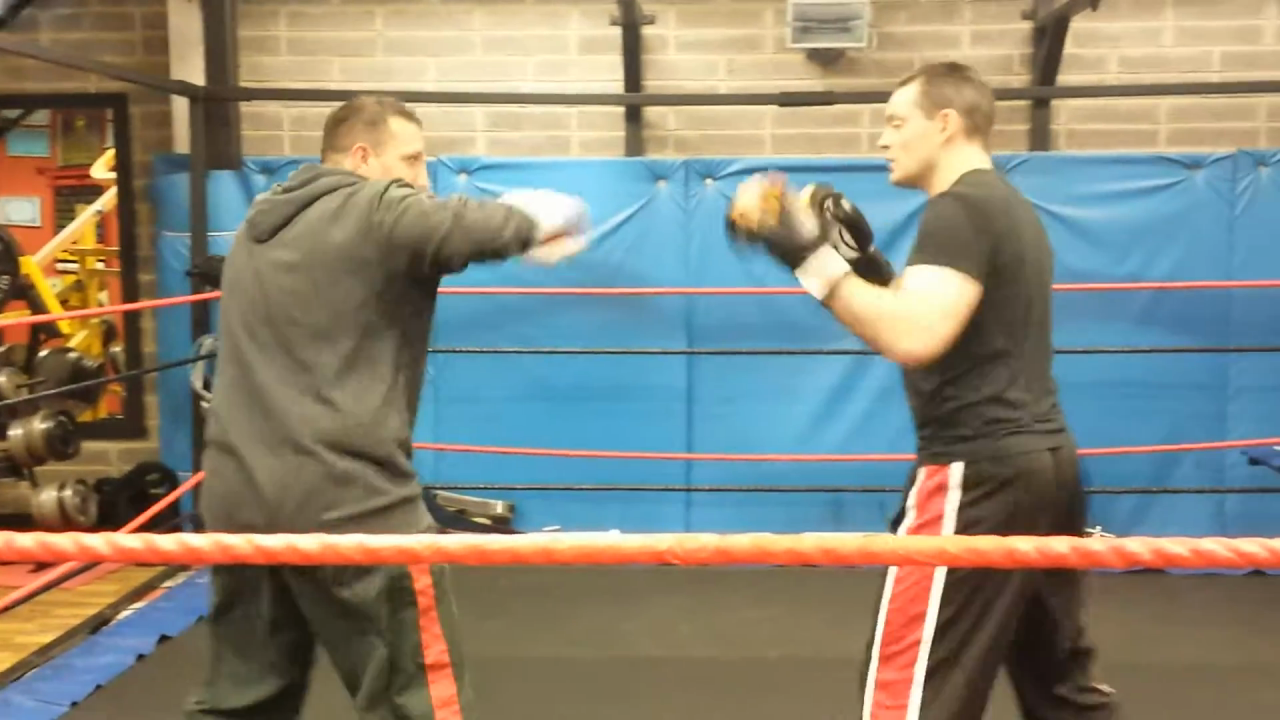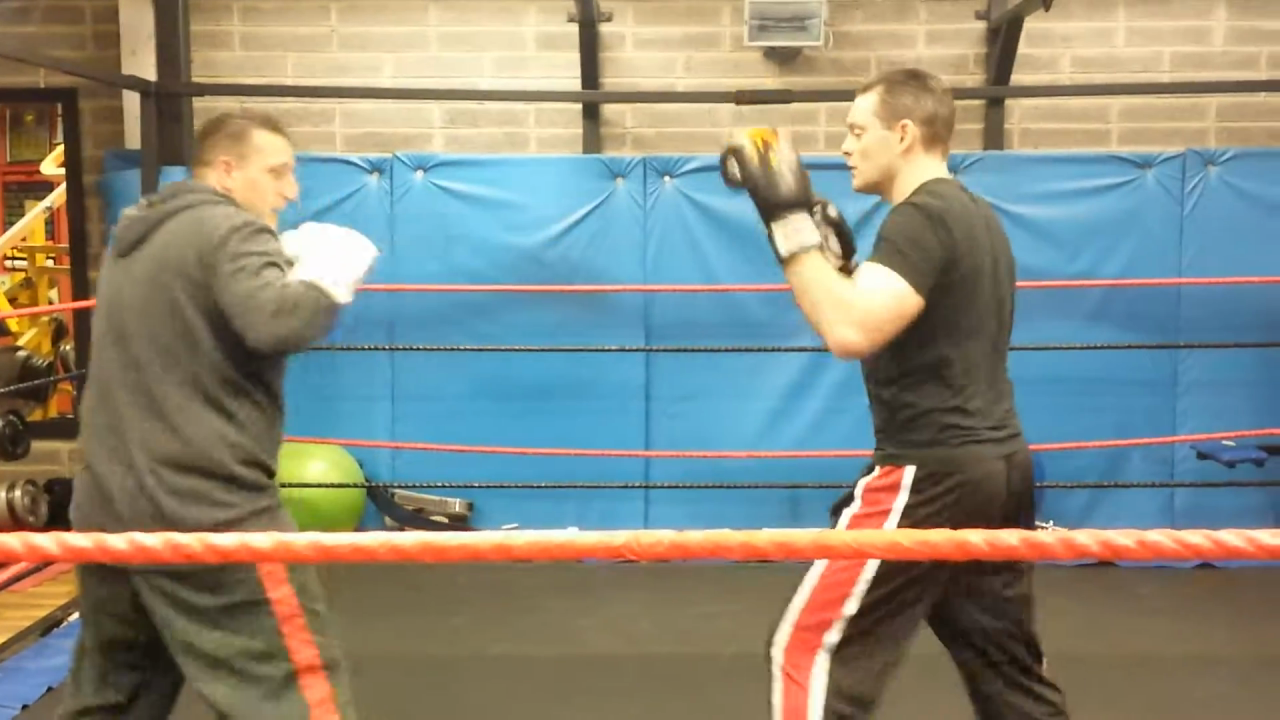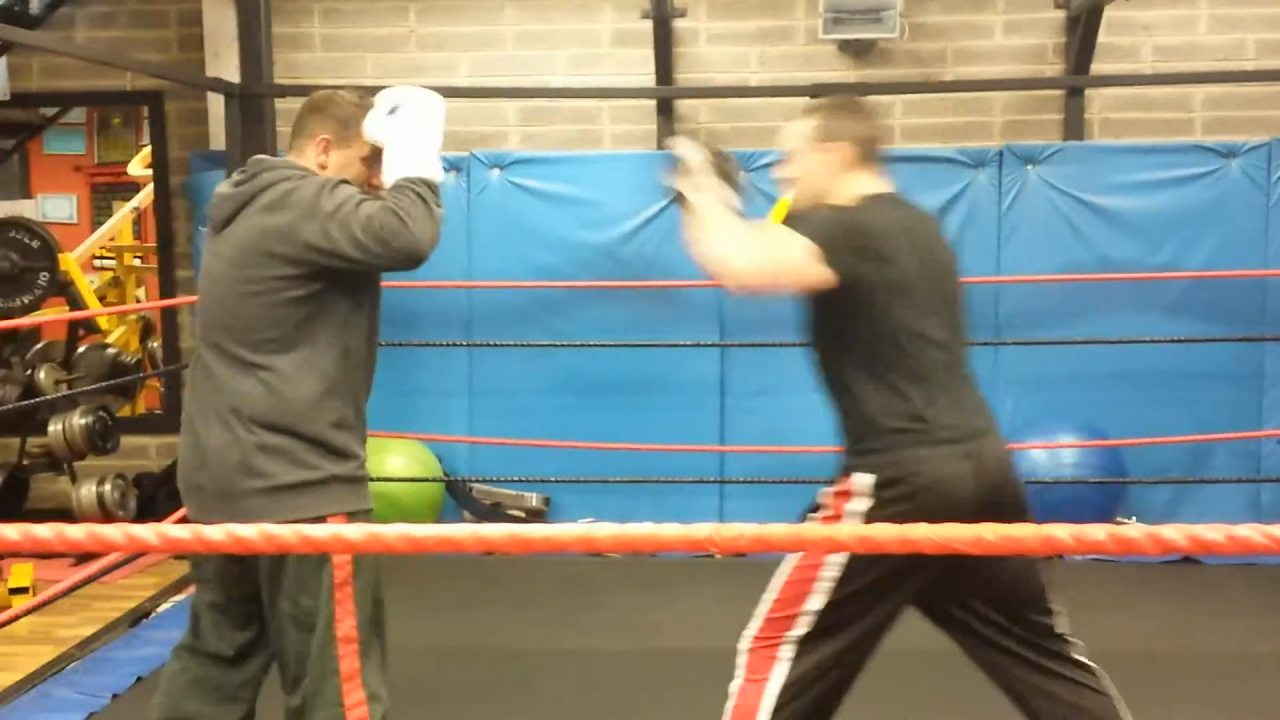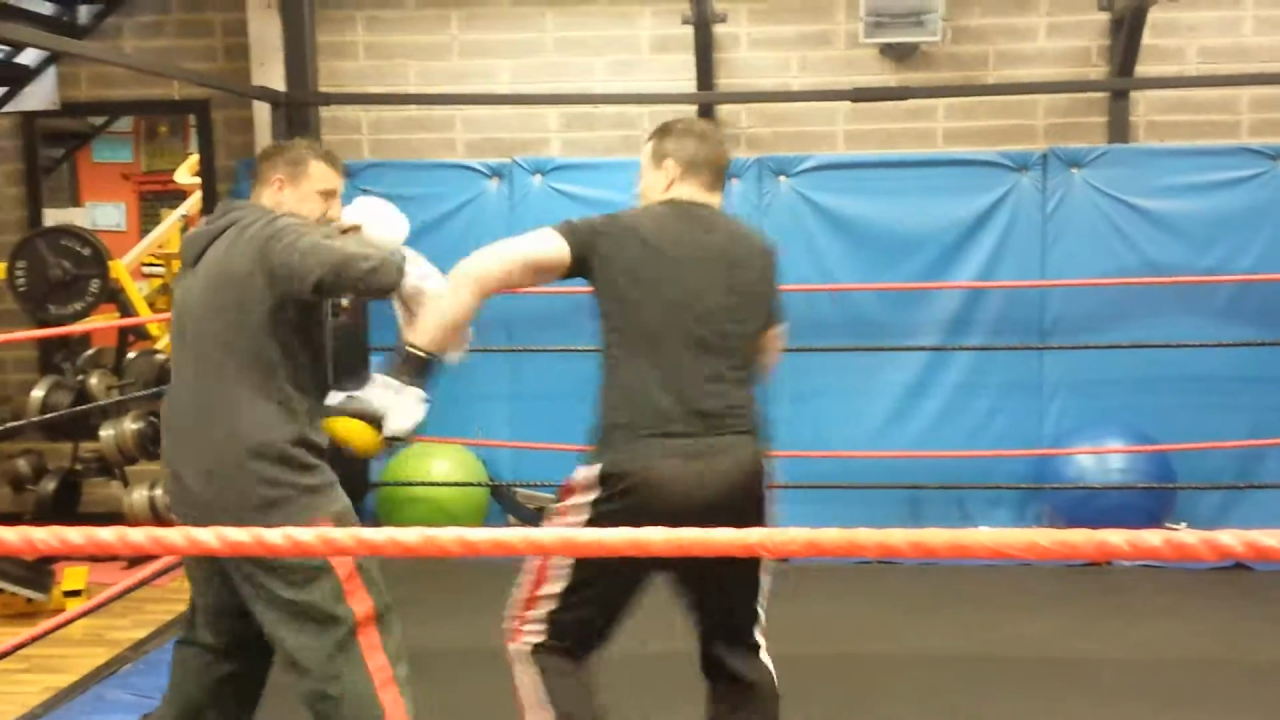
dt=0.4s
person 1, frame 1
left shoulder: (962, 209)
right shoulder: (1004, 206)
left elbow: (915, 338)
left wrist: (815, 259)
right wrist: (863, 262)
left hip: (981, 472)
right hip: (1042, 461)
person 1, frame 2
left shoulder: (921, 219)
right shoulder: (974, 216)
left elbow: (849, 331)
left wrist: (788, 221)
right wrist: (842, 260)
left hip: (932, 476)
right hip: (997, 466)
left knee: (812, 651)
right knee: (1009, 667)
person 1, frame 3
left shoulder: (847, 229)
right shoulder: (913, 229)
left elbow: (751, 258)
left wrist: (699, 184)
left hip: (900, 484)
right hip: (980, 466)
left knee: (779, 656)
right knee: (1037, 647)
person 1, frame 4
left shoulder: (619, 233)
right shoulder: (758, 254)
left elbow: (483, 270)
left hip: (635, 476)
right hip: (735, 467)
left knee: (544, 642)
right knee: (738, 649)
person 2, frame 1
left shoulder: (257, 228)
right shoulder: (382, 212)
right elbow: (489, 228)
right wrist: (547, 215)
left hip: (240, 498)
right hip: (348, 502)
person 2, frame 2
left shoulder: (135, 238)
right shoulder: (230, 232)
right elbow: (280, 323)
left wrist: (284, 267)
right wrist: (329, 273)
left hip: (114, 510)
right hip: (210, 516)
person 2, frame 3
left shoulder: (252, 202)
right shoulder: (306, 203)
left elbow: (358, 234)
right elbow: (406, 237)
left wrist: (395, 161)
right wrist: (414, 155)
left hip: (221, 474)
right hip: (297, 480)
left knee: (217, 653)
person 2, frame 4
left shoulder: (212, 252)
right shoulder: (275, 237)
right elbow: (340, 269)
left wrist: (350, 238)
right wrist: (403, 273)
left hip: (204, 489)
right hip: (272, 491)
left knee: (221, 639)
right knee: (356, 649)
